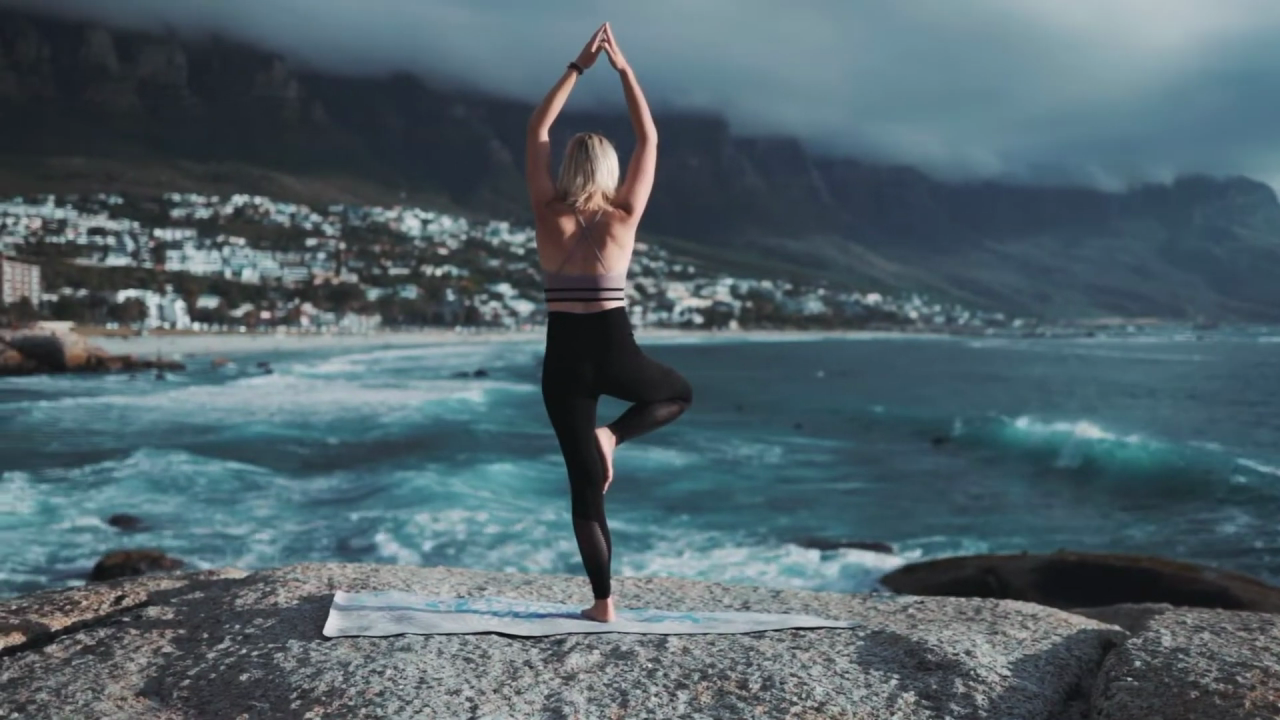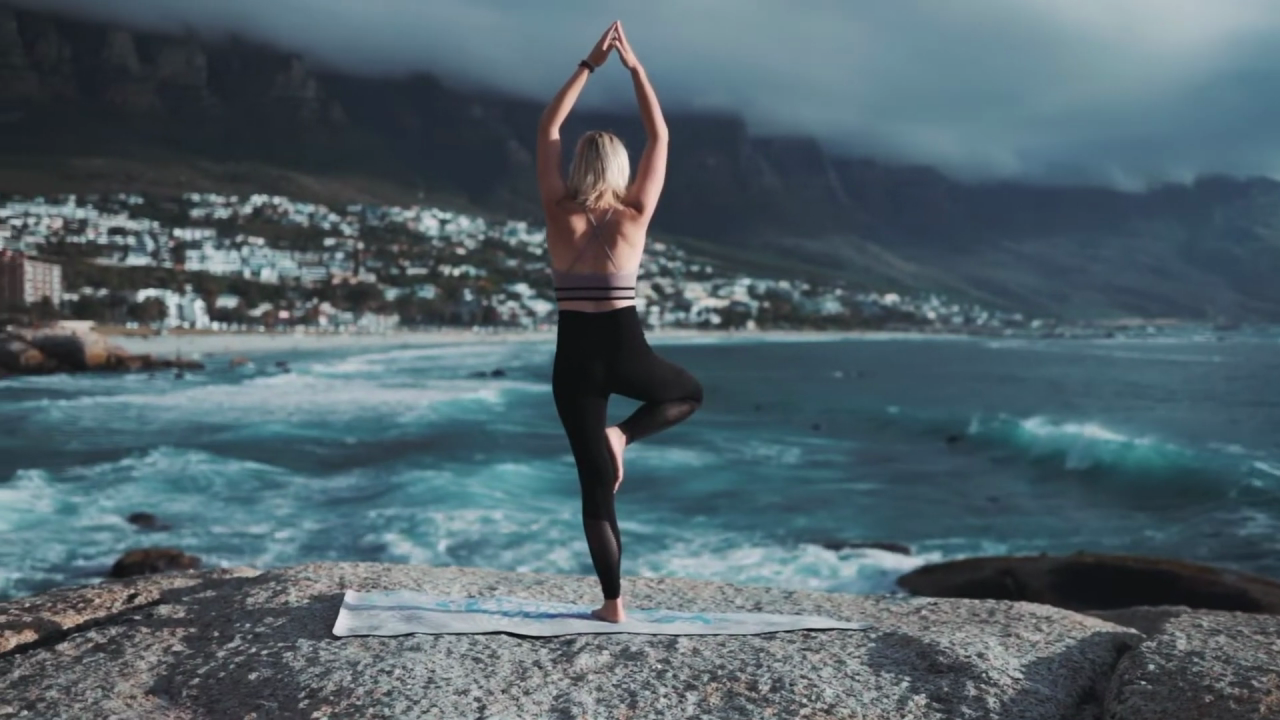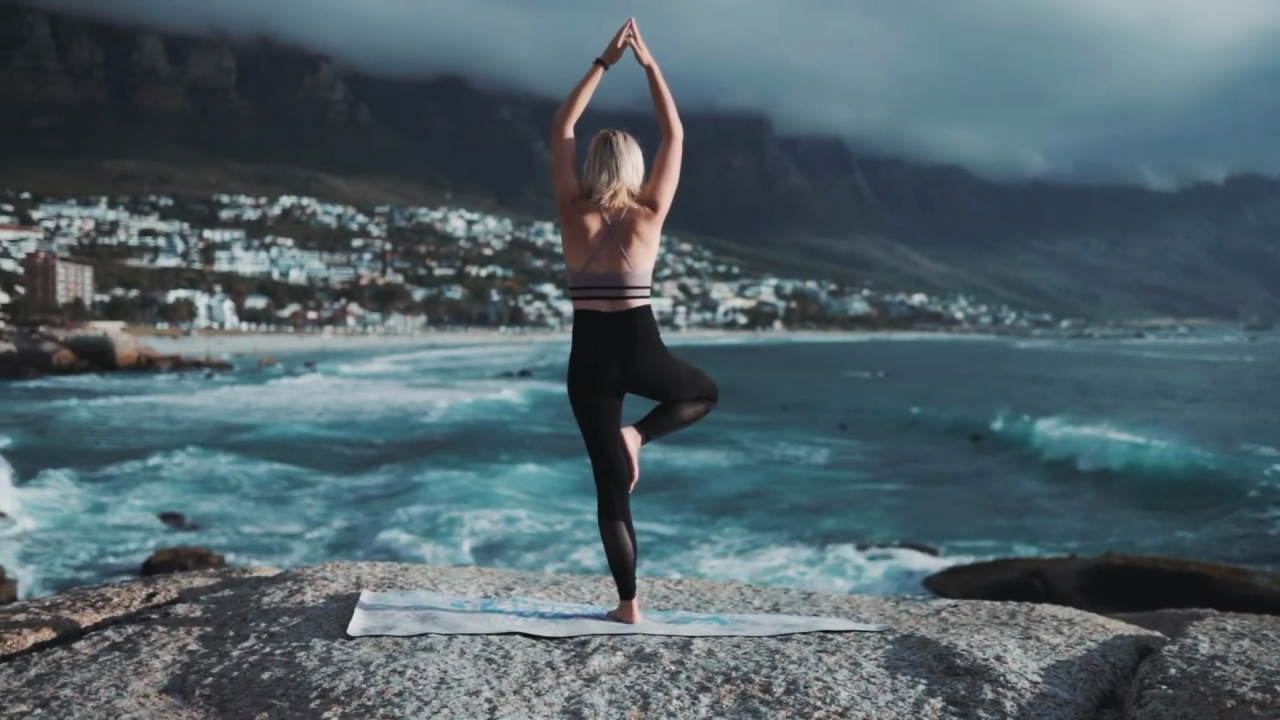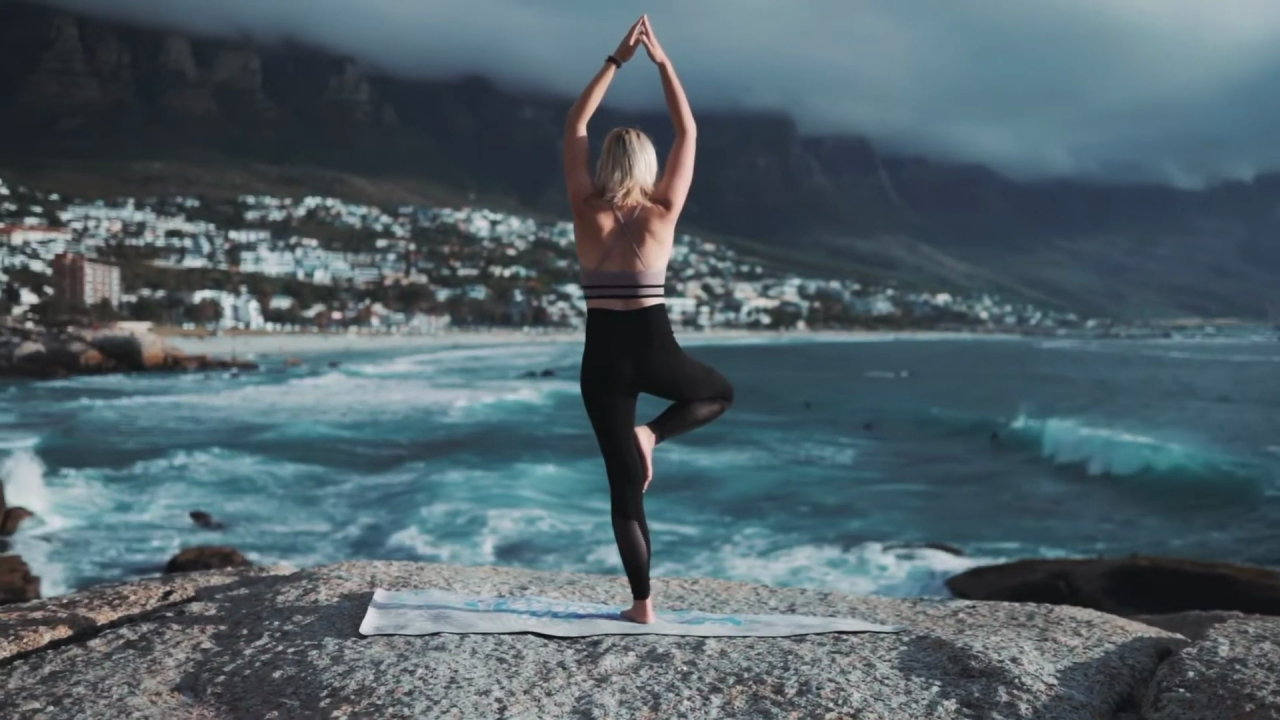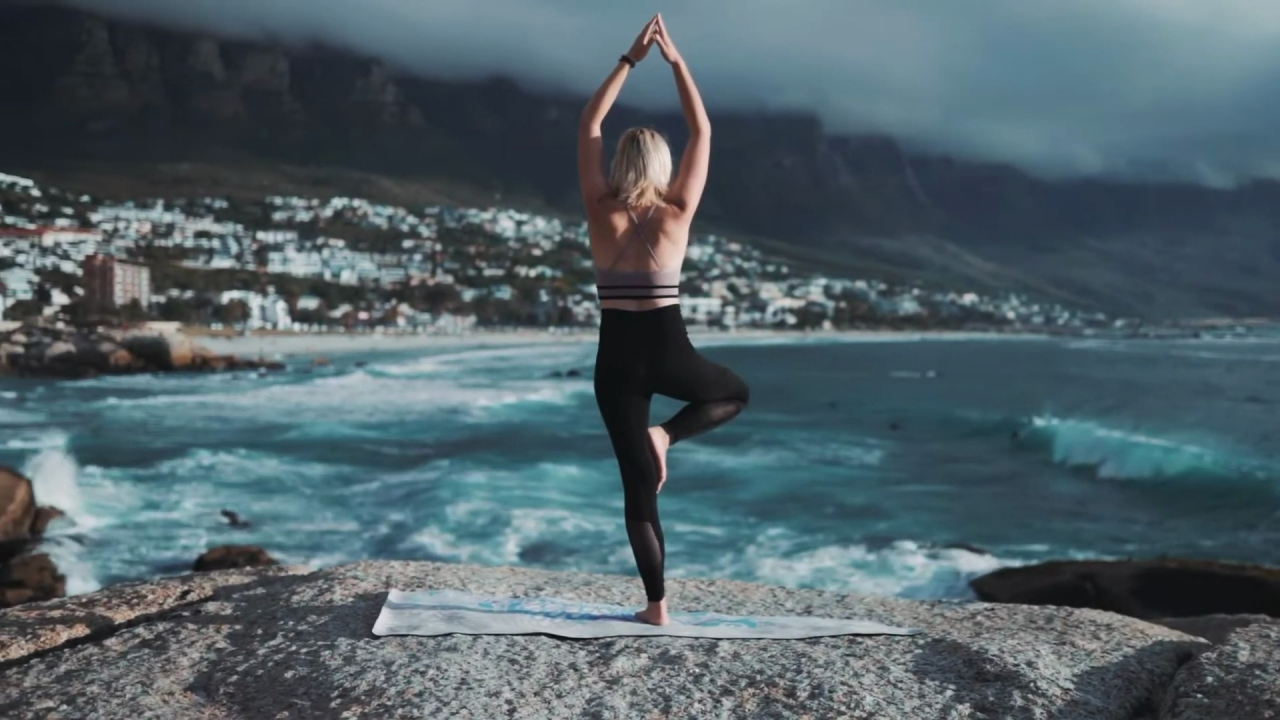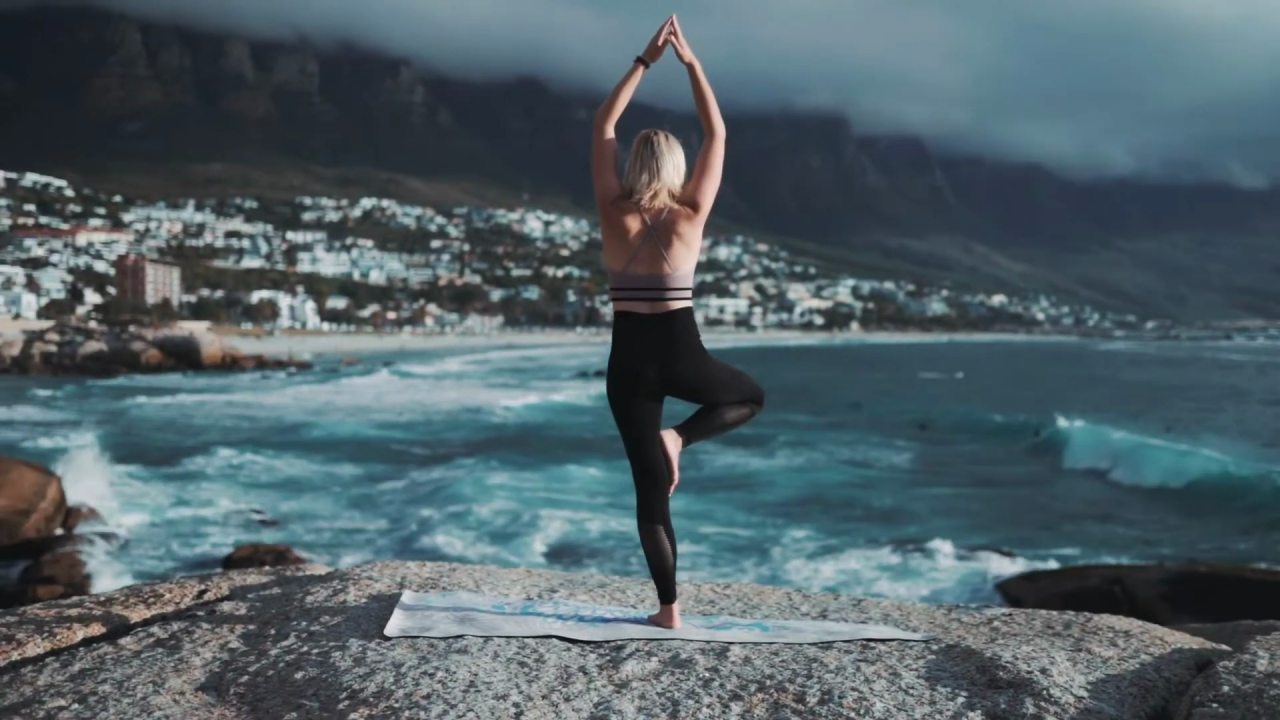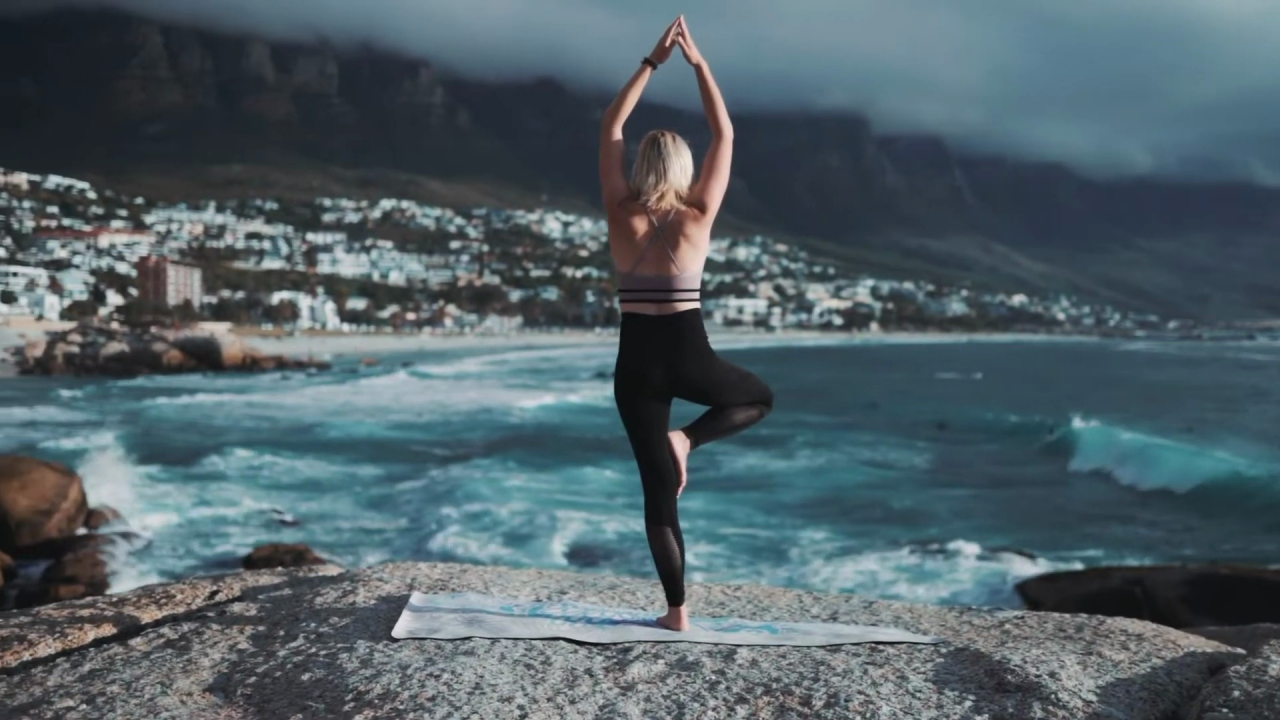
dt=0.3s
person 1, frame 1
left shoulder: (548, 215)
right shoulder: (624, 217)
left elbow: (537, 131)
right elbow: (649, 137)
left wrist: (579, 66)
right wrist: (621, 66)
left hip: (564, 360)
right hip: (615, 354)
left knee: (584, 488)
right knee: (679, 392)
left ankle: (602, 604)
right ankle: (613, 435)
person 1, frame 2
left shoulder: (559, 214)
right shoulder: (635, 216)
left elbow: (548, 129)
right elbow: (660, 136)
left wrist: (589, 65)
right wrist: (633, 65)
left hip: (574, 359)
right hip: (625, 353)
left knee: (595, 487)
right knee: (690, 392)
left ankle: (613, 604)
right ankle: (624, 435)
person 1, frame 3
left shoulder: (573, 213)
right shoulder: (649, 214)
left elbow: (562, 128)
right elbow: (675, 134)
left wrist: (604, 61)
right wrist: (647, 62)
left hip: (589, 359)
right hip: (640, 352)
left knee: (610, 488)
right knee: (706, 392)
left ankle: (628, 605)
right ankle: (638, 434)
person 1, frame 4
left shoulder: (586, 213)
right shoulder: (663, 214)
left elbow: (574, 126)
right elbow: (688, 132)
left wrist: (616, 60)
right wrist: (661, 60)
left hip: (603, 358)
right hip: (654, 351)
left knee: (624, 487)
right knee: (721, 392)
left ankle: (643, 605)
right ankle: (653, 434)
person 1, frame 5
left shoulder: (600, 213)
right shoulder: (677, 214)
left elbow: (588, 126)
right elbow: (702, 131)
left wrist: (630, 59)
right wrist: (675, 59)
left hip: (617, 358)
right hip: (668, 352)
left knee: (638, 489)
right knee: (735, 393)
left ankle: (656, 607)
right ankle: (667, 435)
person 1, frame 6
left shoulder: (614, 214)
right shoulder: (690, 216)
left elbow: (603, 127)
right elbow: (717, 132)
left wrist: (645, 60)
right wrist: (689, 60)
left hip: (629, 360)
right hip: (681, 356)
left knee: (650, 490)
right knee: (751, 396)
left ankle: (668, 609)
right ankle: (679, 437)
person 1, frame 7
left shoulder: (621, 216)
right shoulder: (698, 217)
left elbow: (610, 129)
right elbow: (724, 134)
left wrist: (652, 61)
right wrist: (697, 61)
left hip: (636, 362)
right hip: (688, 357)
left knee: (658, 492)
right knee: (759, 397)
left ankle: (676, 612)
right ankle: (687, 438)
